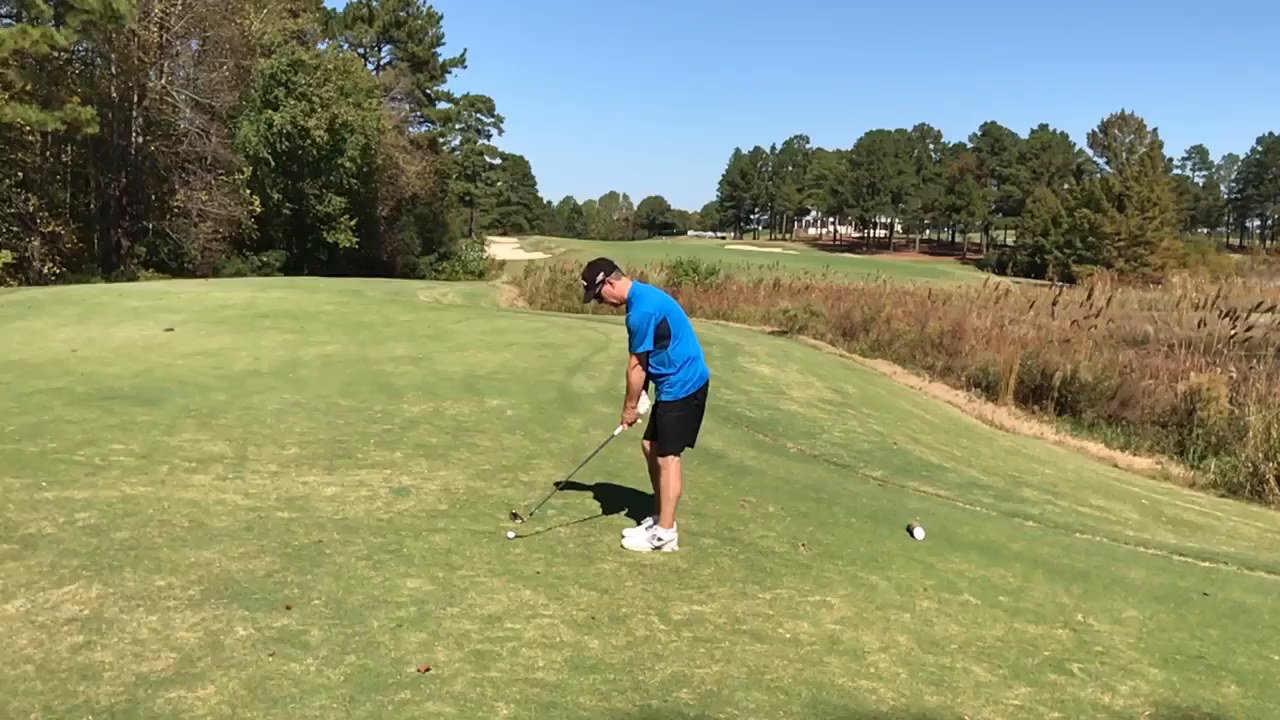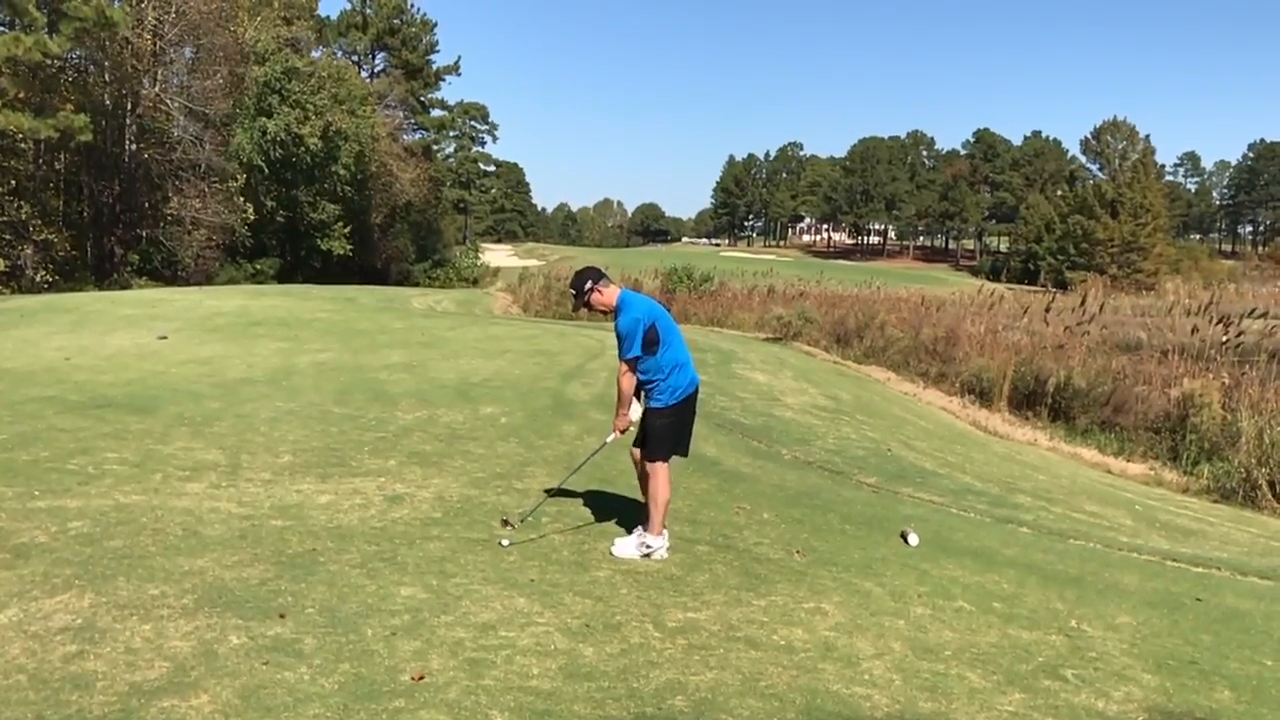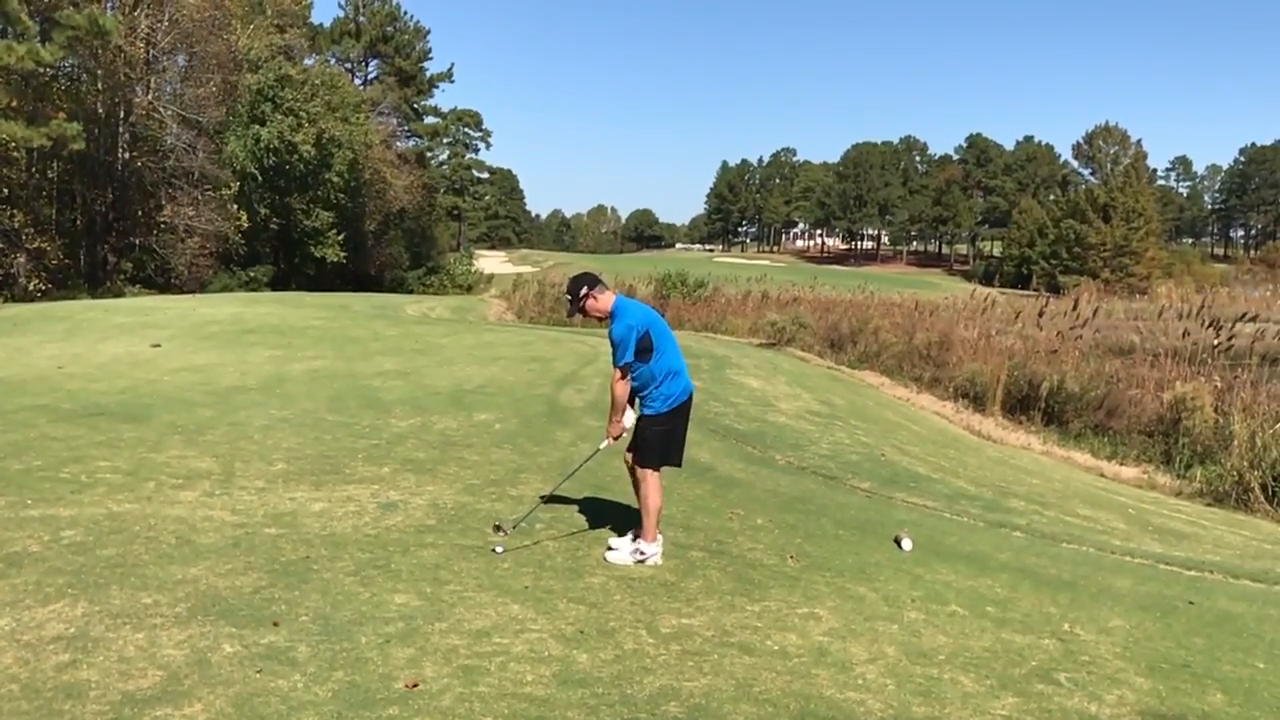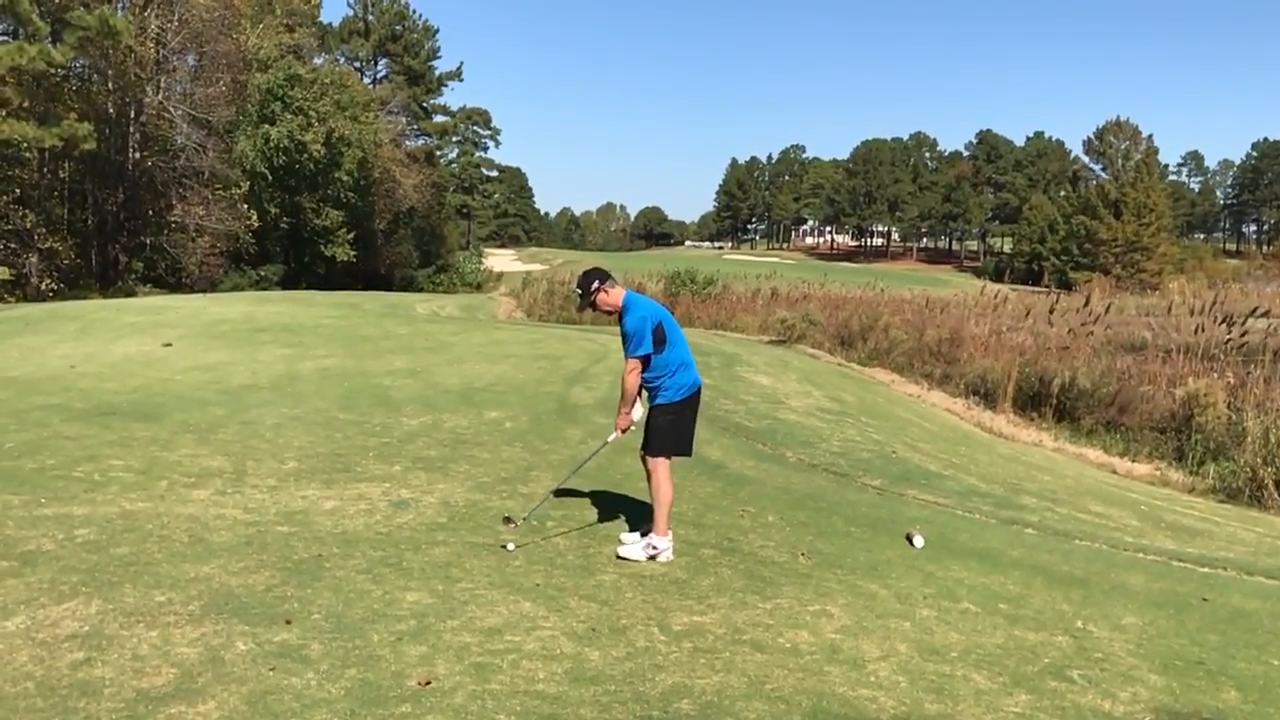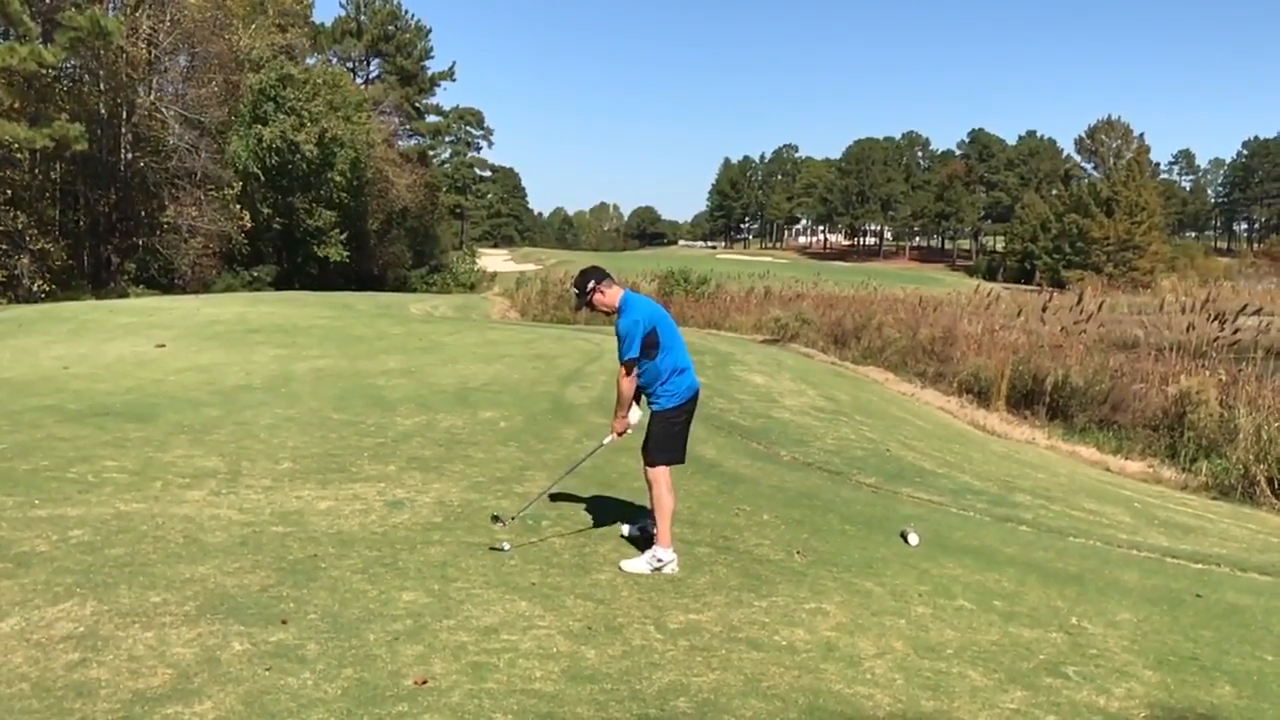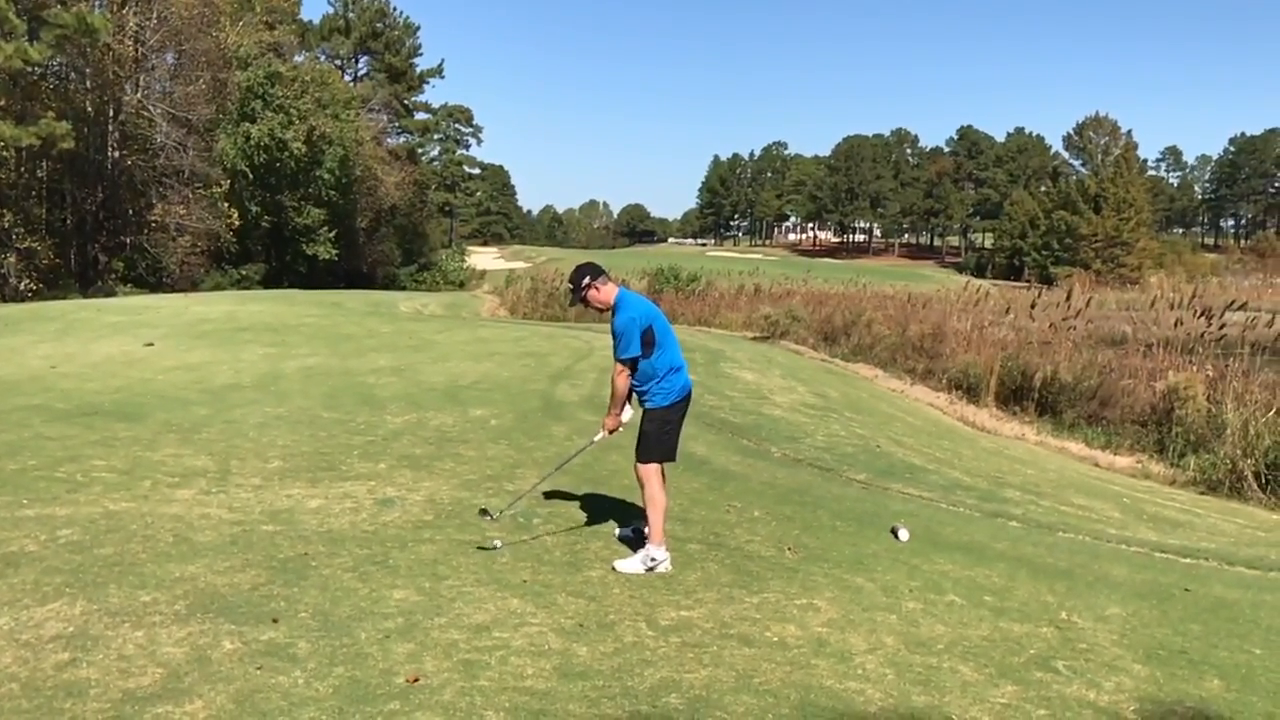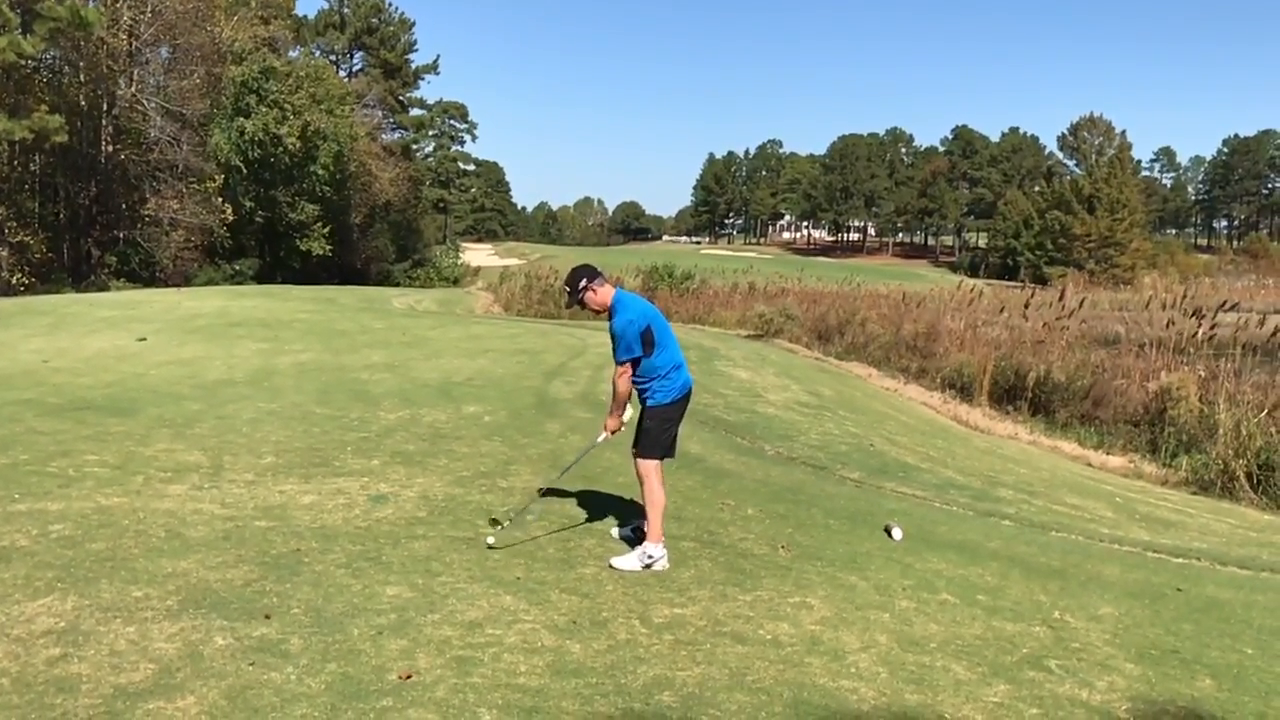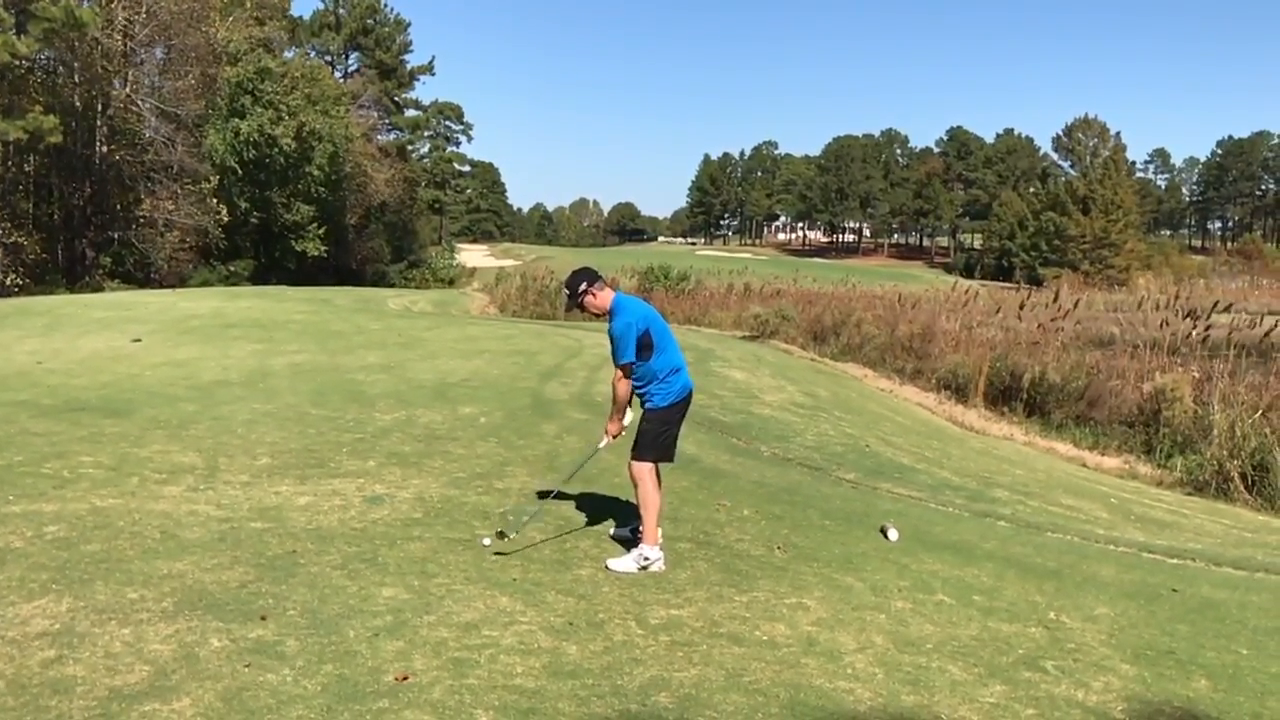
dt=0.7s
person 1, frame 1
left shoulder: (642, 309)
right shoulder: (644, 296)
left elbow: (636, 365)
right elbow: (647, 360)
left wrist: (629, 407)
right wrist: (637, 402)
left hip: (682, 385)
right hip: (676, 383)
left knee: (667, 456)
right knee: (651, 446)
left ankle: (665, 533)
right ankle: (660, 519)
person 1, frame 2
left shoulder: (630, 315)
right shoulder: (631, 305)
left elbow: (627, 372)
right elbow: (637, 367)
left wrist: (622, 414)
right wrist: (633, 404)
left hip: (671, 392)
right hip: (669, 390)
left knee: (655, 463)
right knee: (641, 455)
left ankle: (654, 540)
right ankle: (654, 528)
person 1, frame 3
left shoulder: (623, 323)
right shoulder: (628, 309)
left elbow: (620, 378)
left wrist: (615, 421)
right wrist: (626, 411)
left hip: (665, 399)
right hip: (665, 395)
left knee: (647, 469)
right knee: (634, 459)
left ankle: (648, 547)
right ankle: (648, 533)
person 1, frame 4
left shoulder: (637, 315)
right shoulder: (632, 310)
left elbow: (633, 370)
right elbow: (640, 367)
left wrist: (624, 412)
right wrist: (631, 406)
left hip: (675, 392)
right hip: (667, 391)
left knee: (657, 461)
right knee: (649, 457)
left ankle: (659, 542)
right ankle: (659, 528)
person 1, frame 5
left shoulder: (630, 317)
right shoulder: (636, 304)
left elbow: (627, 375)
left wrist: (620, 416)
right wrist: (633, 405)
left hip: (671, 396)
right hip: (674, 392)
left knee: (657, 470)
right knee: (651, 458)
left ankle: (663, 553)
right ankle: (659, 524)
person 1, frame 6
left shoulder: (626, 315)
right shoulder: (628, 304)
left elbow: (622, 373)
right elbow: (630, 369)
left wrist: (613, 414)
right wrist: (621, 407)
left hip: (664, 395)
right hip: (664, 392)
left knee: (647, 468)
right knee: (651, 462)
left ankle: (656, 551)
right ankle: (652, 526)
person 1, frame 7
left shoulder: (624, 317)
right shoulder: (626, 303)
left elbow: (624, 373)
right elbow: (629, 368)
left wrist: (615, 415)
right wrist: (623, 405)
left hip: (666, 392)
right hip: (663, 390)
left knee: (648, 465)
right knee: (644, 456)
left ankle: (654, 549)
right ankle: (650, 525)
person 1, frame 8
left shoulder: (623, 320)
right shoulder: (625, 306)
left elbow: (623, 378)
right elbow: (630, 373)
left wrist: (615, 419)
right wrist: (624, 410)
left hip: (666, 396)
right hip: (666, 392)
left knee: (641, 467)
right knee: (647, 462)
left ankle: (649, 552)
right ankle: (649, 528)
